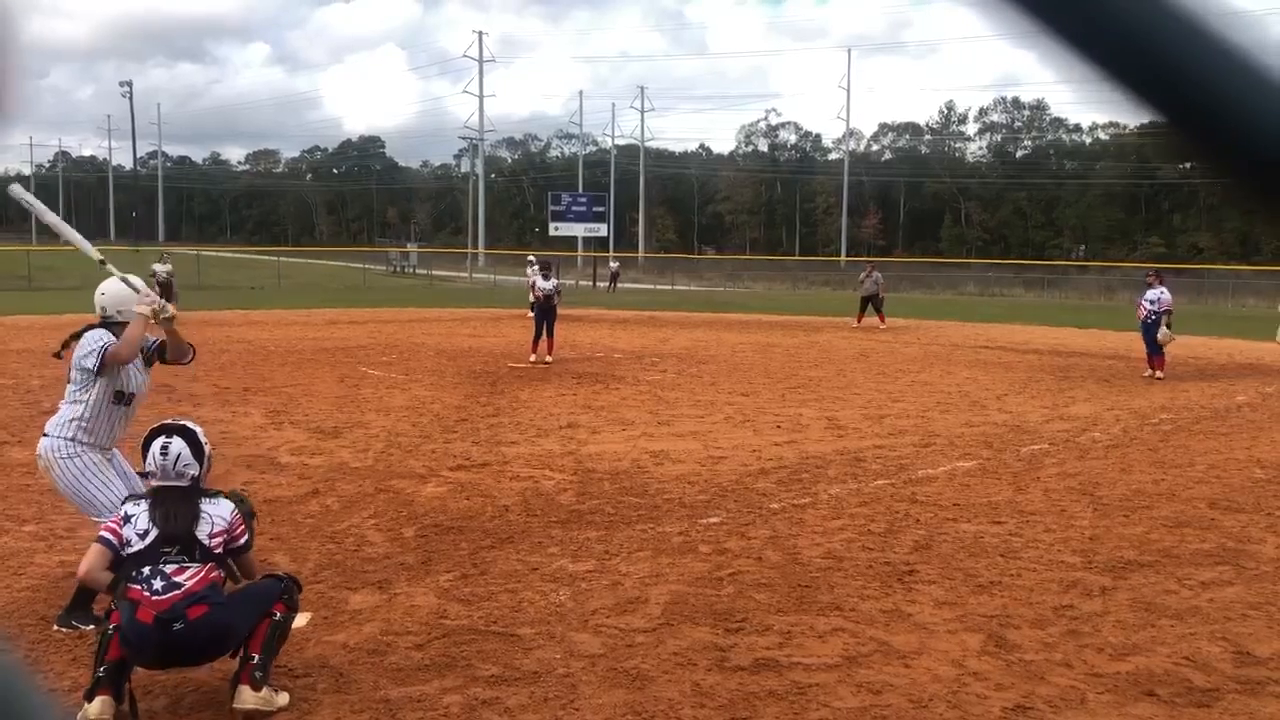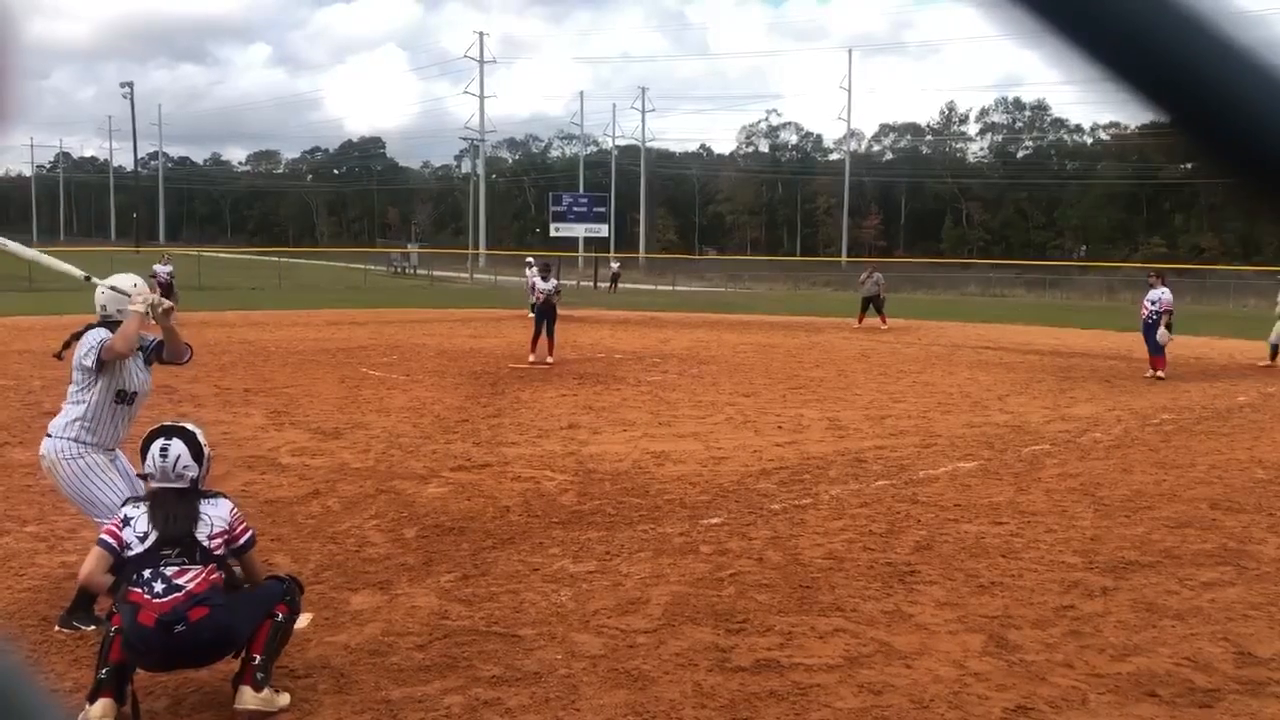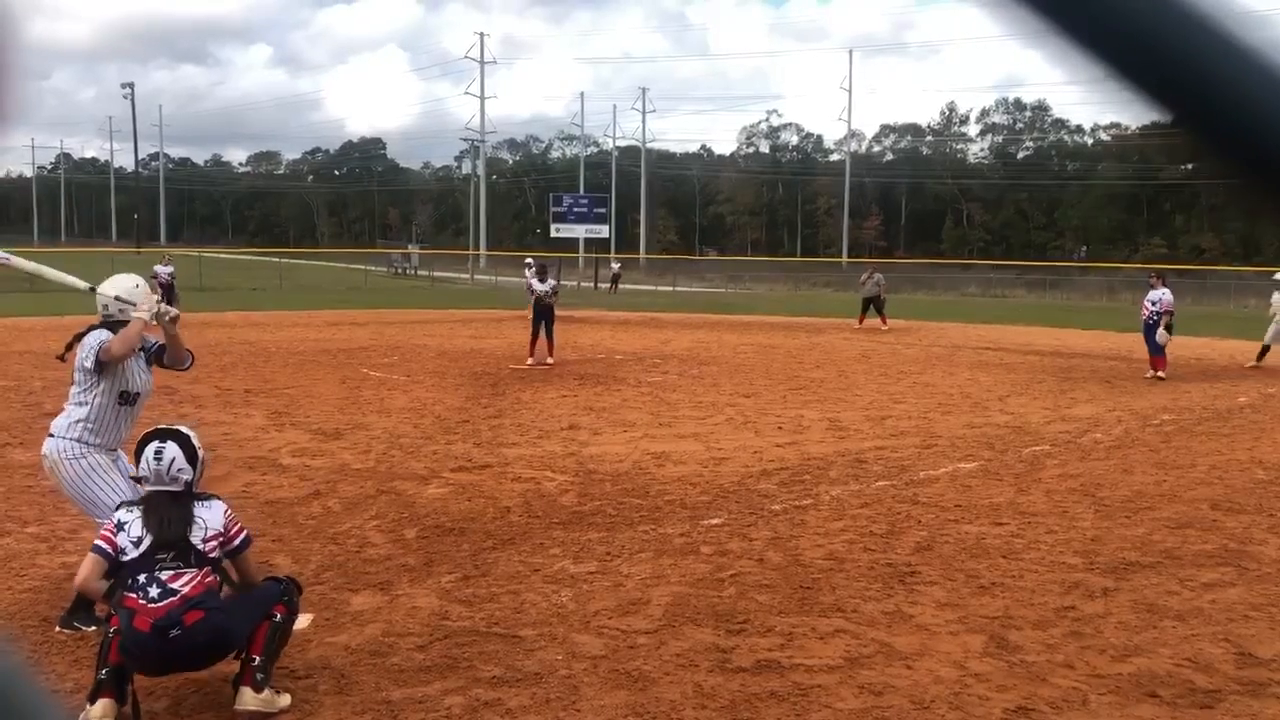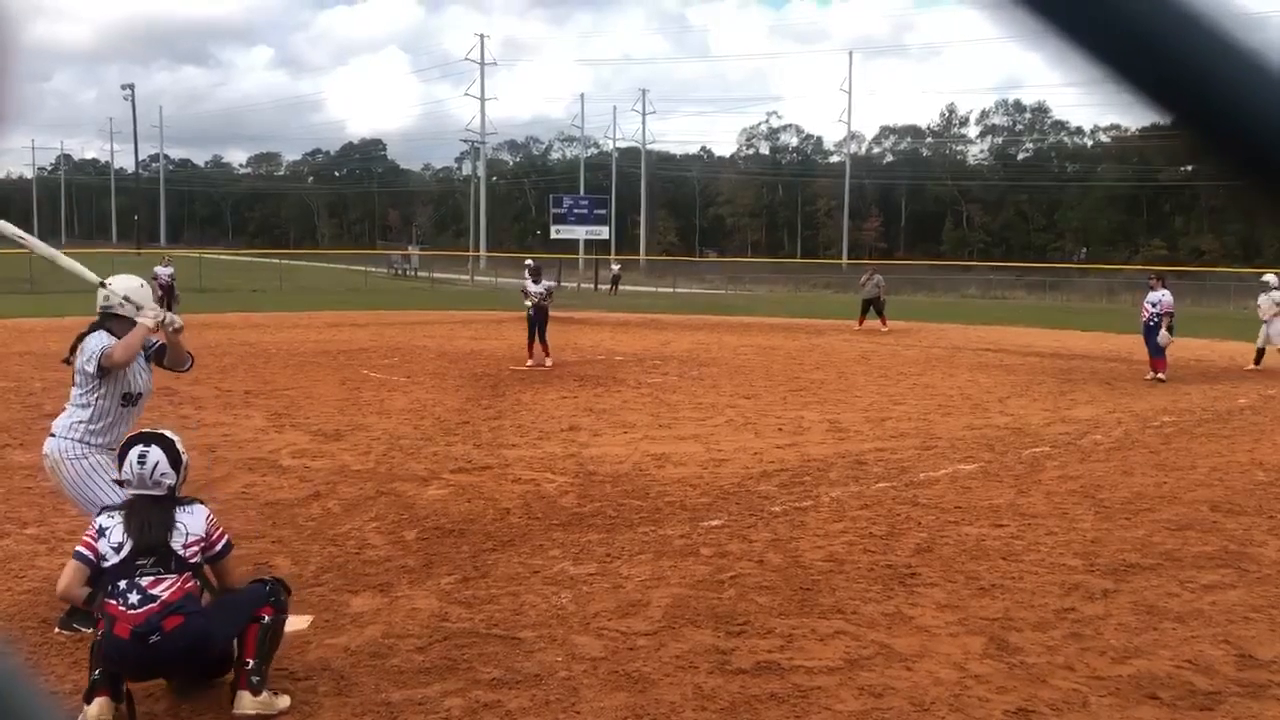
dt=0.2s
person 1, frame 1
left shoulder: (138, 342)
right shoulder: (95, 340)
left elbow: (183, 355)
right elbow: (124, 355)
left wrist: (167, 325)
right wrist: (143, 315)
left hip: (100, 449)
right hip: (66, 449)
right ankle: (75, 612)
person 1, frame 2
left shoulder: (140, 342)
right shoulder: (95, 340)
left elbow: (180, 355)
right elbow: (121, 348)
left wrist: (165, 323)
right wrist: (139, 312)
left hip: (103, 449)
right hip: (70, 450)
right ankle: (77, 613)
person 1, frame 3
left shoulder: (141, 343)
right shoulder: (97, 340)
left elbow: (181, 361)
right elbow: (117, 351)
left wrist: (169, 328)
right wrist: (142, 319)
left hip: (104, 449)
right hip: (72, 449)
right ankle: (78, 614)
person 1, frame 4
left shoulder: (141, 342)
right shoulder: (97, 341)
left elbow: (180, 362)
right elbow: (119, 358)
left wrist: (172, 333)
right wrist: (147, 324)
left hip: (104, 448)
right hip: (72, 448)
right ankle: (79, 614)
person 2, frame 1
left shoulder: (130, 511)
right shoulder: (222, 507)
left elbow: (88, 573)
right elbow: (251, 575)
left wrist: (128, 591)
right wrist: (246, 526)
left hip: (143, 645)
right hip: (206, 636)
left knee: (122, 607)
right knee: (282, 588)
left ankle: (103, 695)
right ankle: (252, 685)
person 2, frame 2
left shoulder: (129, 513)
right shoulder: (221, 508)
left elbow: (89, 576)
right elbow: (257, 578)
left wrist: (129, 594)
right wrist: (234, 584)
left hip: (145, 647)
right hip: (208, 638)
left knee: (124, 610)
right knee: (284, 589)
right ankle: (253, 686)
person 2, frame 3
left shoulder: (123, 517)
right shoulder: (215, 510)
left elbow: (84, 582)
right elbow: (251, 582)
left wrist: (125, 600)
right wrist: (225, 604)
left hip: (141, 653)
right hip: (203, 641)
right knee: (282, 591)
right ankle: (254, 687)
person 2, frame 4
left shoulder: (105, 522)
right shoulder: (197, 515)
left elbow: (66, 589)
right elbow: (231, 587)
left wrist: (106, 607)
right wrist: (203, 612)
left hip: (123, 657)
right hip: (187, 645)
right knee: (271, 593)
right ankle: (251, 690)
